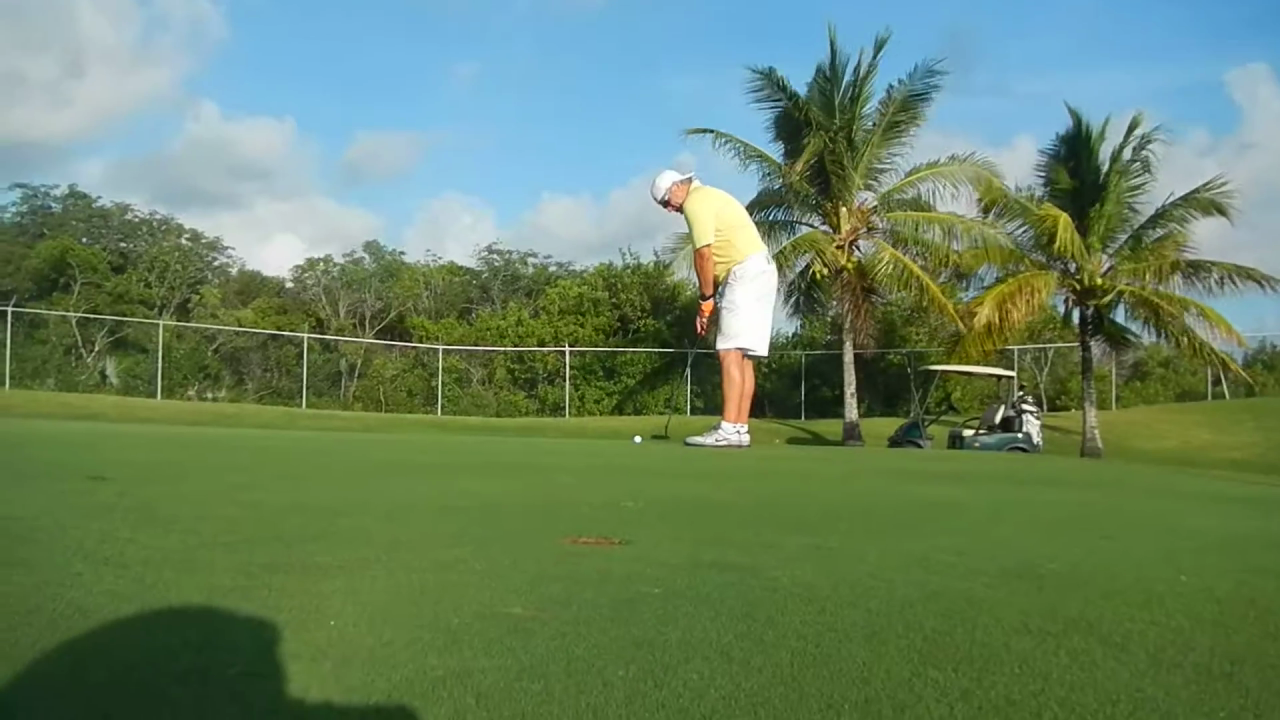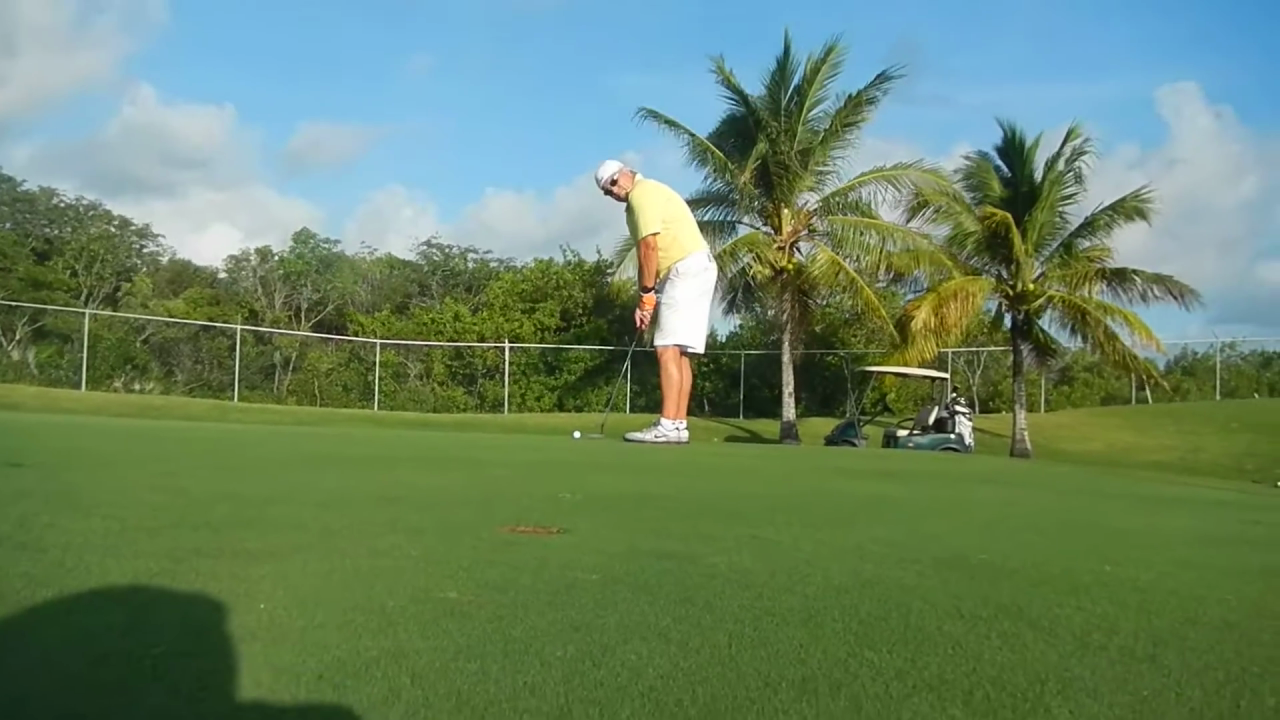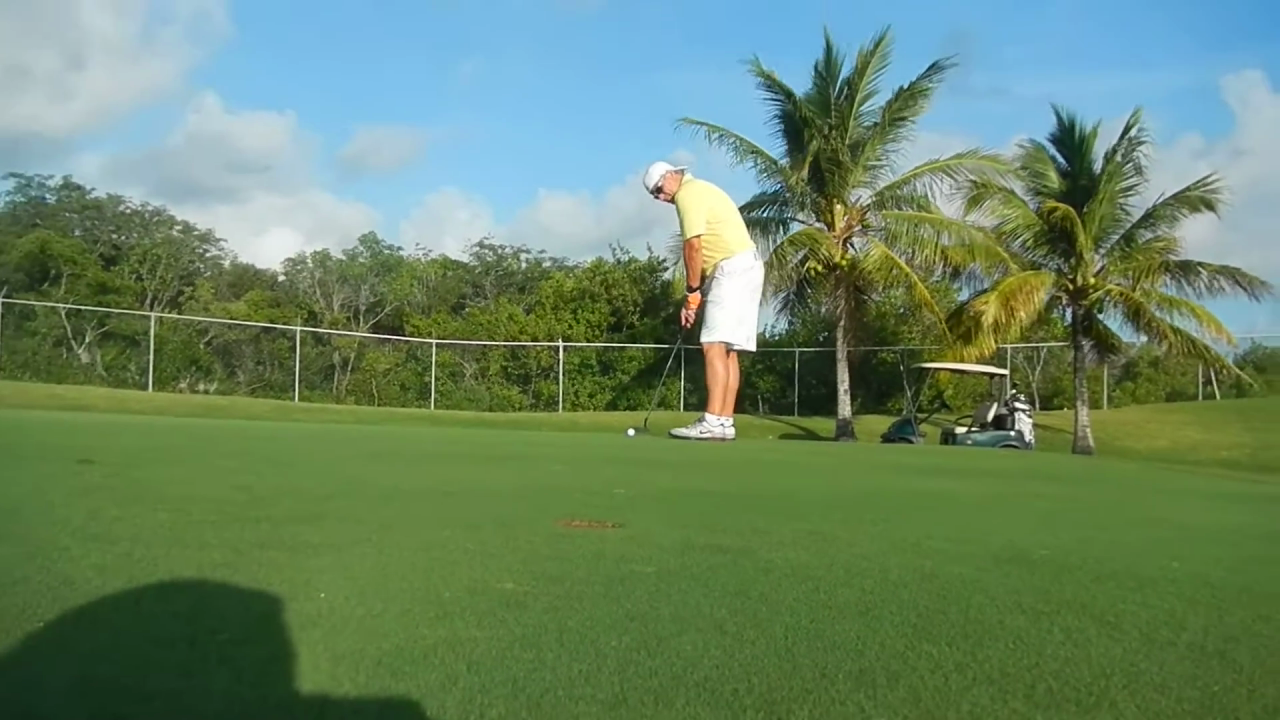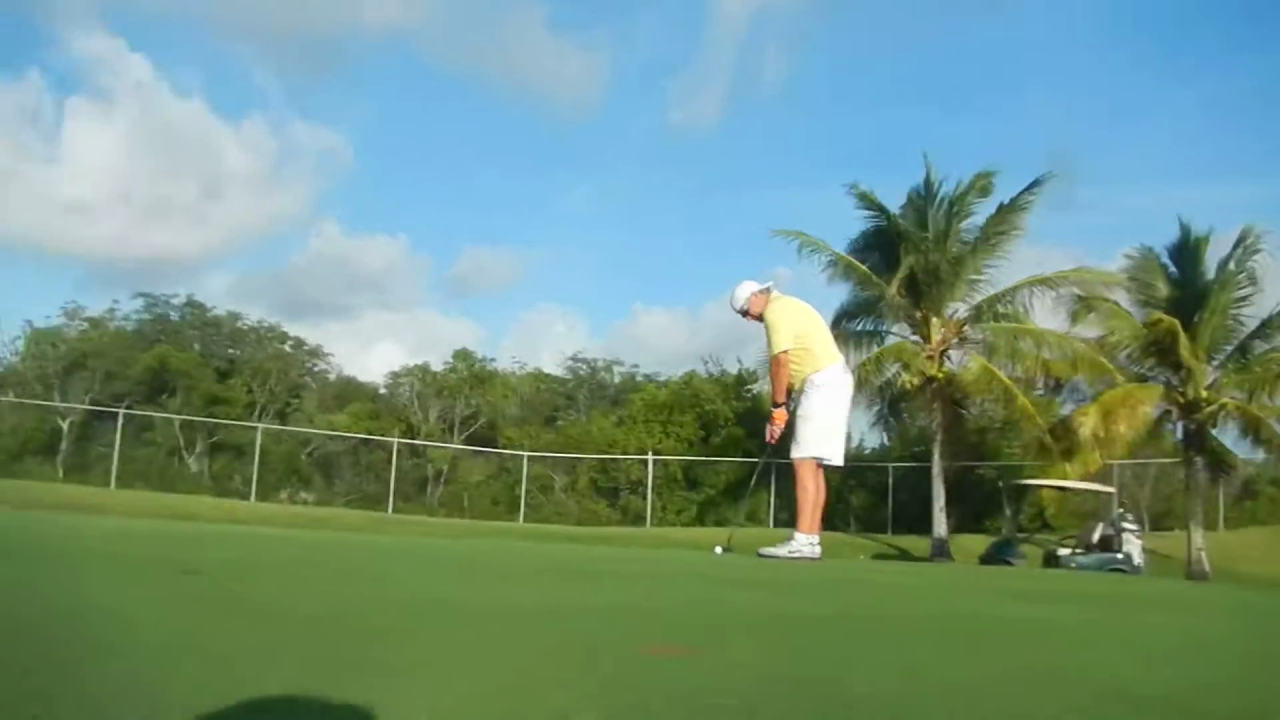
dt=1s
person 1, frame 1
left shoulder: (696, 201)
right shoulder: (705, 201)
left elbow: (704, 256)
right elbow: (712, 260)
left wrist: (705, 300)
right wrist: (708, 302)
left hip: (747, 273)
right hip: (755, 273)
left knee: (730, 352)
right knee: (742, 355)
left ankle: (729, 429)
right ankle: (740, 428)
person 1, frame 2
left shoulder: (642, 192)
right shoulder: (633, 208)
left elbow: (650, 246)
right elbow: (645, 255)
left wrist: (647, 293)
right wrist: (644, 299)
left hip: (688, 269)
right hip: (684, 272)
left knee: (668, 347)
right knee: (678, 350)
left ankle: (668, 426)
right ankle: (678, 425)
person 1, frame 3
left shoulder: (688, 192)
right shoulder: (697, 192)
left elbow: (693, 247)
right elbow: (703, 249)
left wrist: (692, 292)
right wrist: (694, 294)
left hip: (733, 268)
right hip: (739, 268)
left knee: (714, 345)
right knee: (727, 347)
left ankle: (713, 421)
right ankle: (724, 421)
person 1, frame 4
left shoulder: (775, 309)
right shoulder: (784, 307)
left elbow: (780, 362)
right elbow: (791, 363)
left wrist: (777, 408)
right wrist: (780, 409)
left hip: (822, 382)
right hip: (827, 382)
left knee: (805, 461)
right knee: (813, 464)
left ankle: (803, 540)
right ankle: (810, 539)
